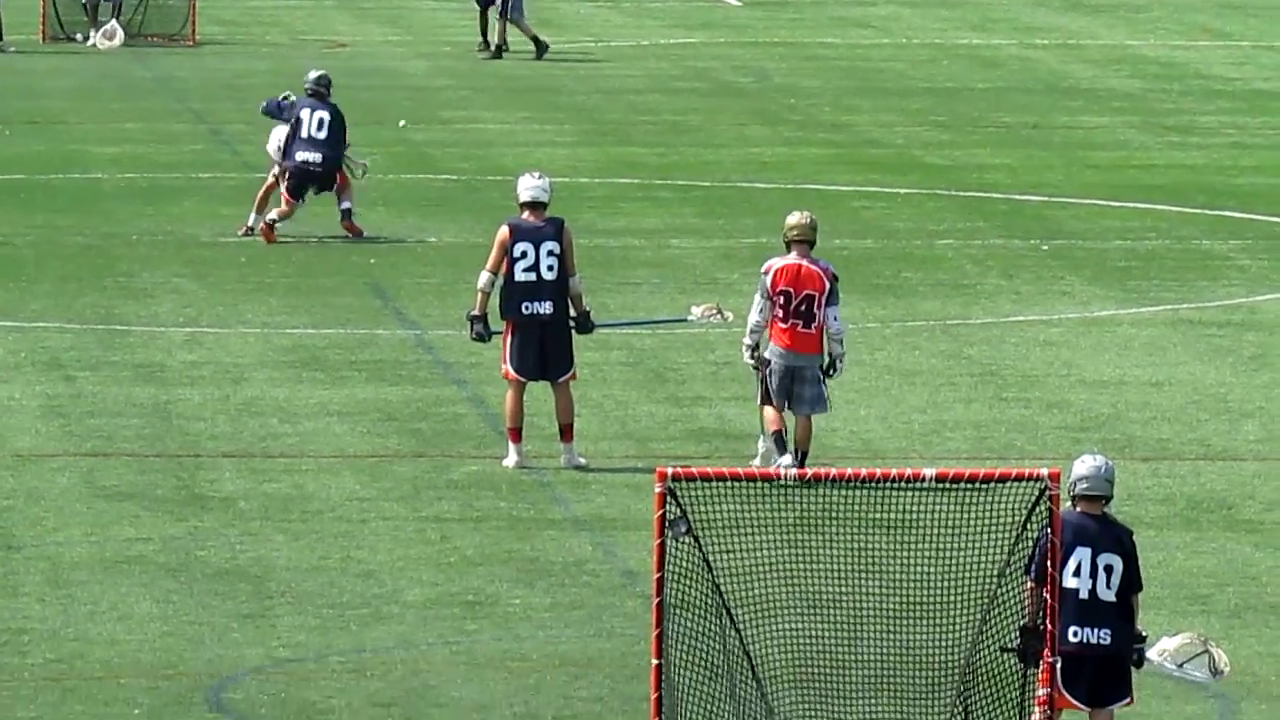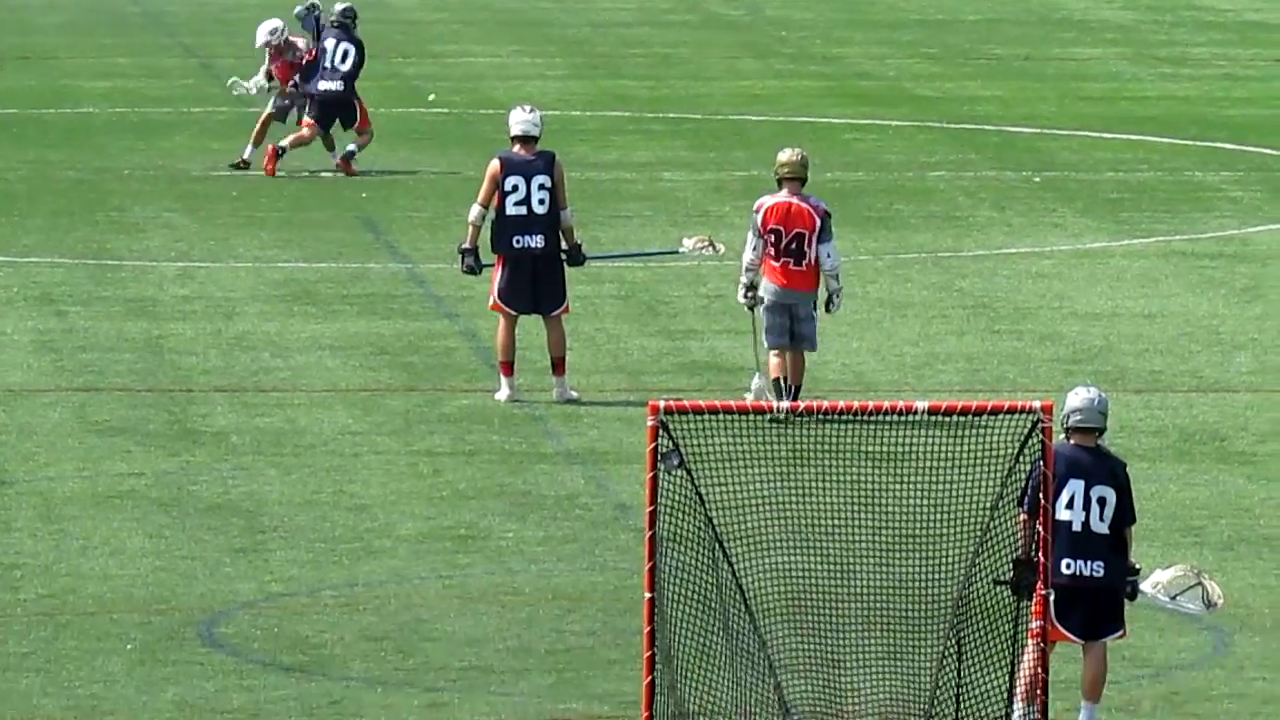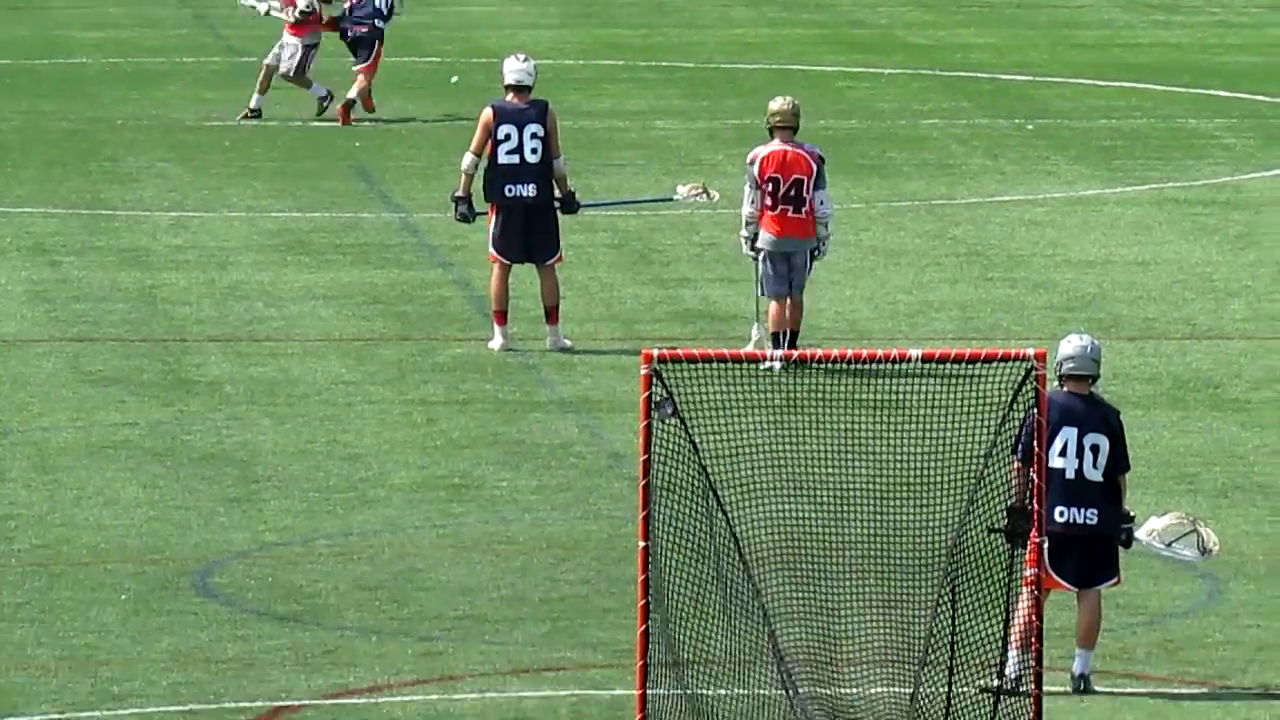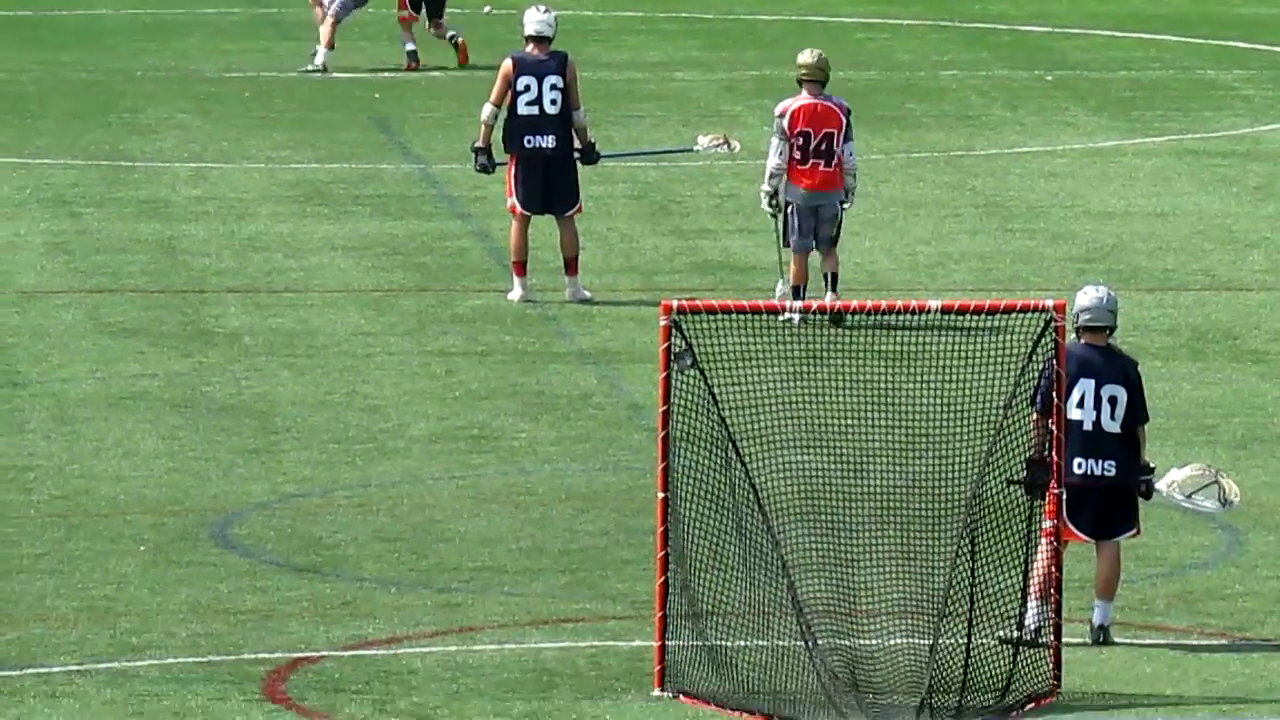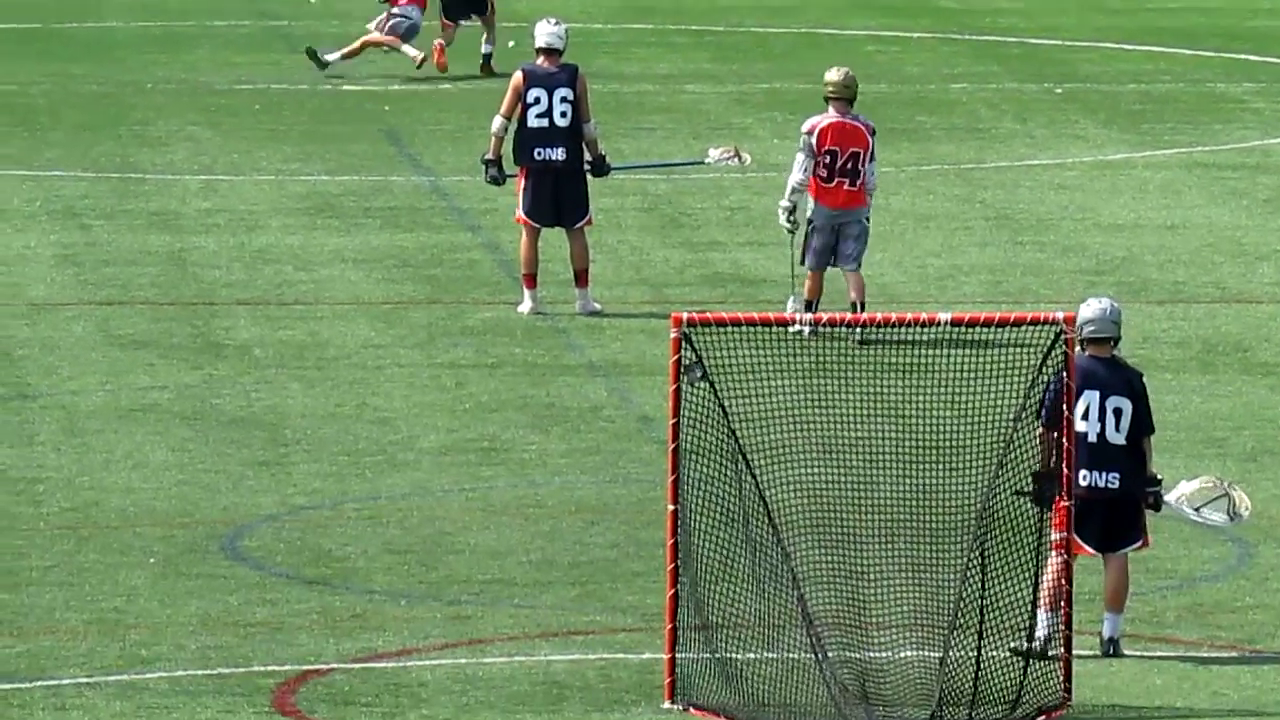
dt=0.2s
person 1, frame 1
left shoulder: (1057, 527)
right shoulder: (1122, 537)
left elbow: (1035, 582)
right elbow: (1133, 592)
left wrist: (1030, 624)
right wrist: (1135, 638)
left hip: (1064, 635)
right hip: (1110, 640)
person 1, frame 2
left shoulder: (1051, 460)
right shoulder: (1115, 469)
left elbow: (1028, 516)
right elbow: (1126, 525)
left wrist: (1024, 558)
right wrist: (1128, 568)
left hip: (1056, 569)
right hip: (1103, 571)
left knee: (1038, 641)
right knee: (1096, 642)
person 1, frame 3
left shoulder: (1044, 407)
right shoulder: (1108, 416)
left elbow: (1022, 464)
right elbow: (1119, 473)
left wrist: (1019, 505)
right wrist: (1121, 514)
left hip: (1051, 517)
right hip: (1096, 519)
left knee: (1032, 591)
right knee: (1089, 593)
left ankle: (1014, 669)
right ankle: (1081, 671)
person 1, frame 4
left shoulder: (1062, 359)
right shoulder: (1126, 367)
left elbow: (1040, 416)
right elbow: (1138, 424)
left wrist: (1037, 457)
right wrist: (1141, 465)
left hip: (1069, 468)
right hip: (1115, 470)
left knee: (1050, 543)
right knee: (1109, 543)
left ankle: (1034, 621)
right ankle: (1101, 623)
person 1, frame 5
left shoulder: (1066, 372)
right shoulder: (1131, 378)
left elbow: (1046, 429)
right elbow: (1144, 435)
left wrist: (1044, 470)
right wrist: (1148, 478)
left hip: (1075, 480)
right hip: (1121, 482)
left knee: (1060, 556)
right knee: (1116, 556)
left ankle: (1043, 632)
right ankle: (1110, 636)
person 2, frame 1
left shoulder: (508, 231)
right shoulder: (561, 231)
left elbow: (488, 276)
right elbow: (572, 279)
left wrist: (478, 315)
right wrist: (582, 313)
left hip: (520, 318)
right hip: (555, 317)
left knee: (516, 384)
right knee: (561, 385)
left ankle: (515, 453)
right ankle: (568, 452)
person 2, frame 2
left shoulder: (499, 164)
right shoulder: (553, 164)
left elbow: (480, 209)
right elbow: (564, 212)
left wrist: (469, 249)
right wrist: (573, 247)
left hip: (511, 252)
right hip: (546, 250)
left knee: (507, 318)
right knee: (553, 318)
left ankle: (507, 386)
right ankle: (560, 386)
person 2, frame 3
left shoulder: (491, 113)
right shoulder: (546, 113)
left elbow: (472, 158)
right elbow: (557, 161)
left wrist: (462, 197)
right wrist: (566, 195)
left hip: (504, 200)
right hip: (539, 199)
left knee: (501, 267)
right knee: (547, 268)
left ankle: (500, 335)
right ankle: (554, 335)
person 2, frame 4
left shoulder: (511, 64)
right shoulder: (565, 65)
left elbow: (492, 109)
right elbow: (576, 112)
left wrist: (482, 148)
right wrist: (587, 146)
left hip: (523, 152)
right hip: (558, 151)
left knee: (521, 219)
right knee: (566, 219)
left ankle: (520, 286)
right ankle: (573, 286)
person 2, frame 5
left shoulder: (522, 76)
right shoulder: (575, 77)
left elbow: (502, 120)
right elbow: (586, 124)
left wrist: (493, 159)
right wrist: (597, 158)
left hip: (533, 163)
right hip: (569, 163)
left knee: (530, 230)
right knee: (576, 231)
left ankle: (530, 299)
right ankle: (583, 298)
person 3, frame 1
left shoulder: (772, 268)
right shoulder: (825, 273)
left elbow: (759, 315)
right elbow: (834, 321)
left wrist: (750, 345)
right wrist: (837, 355)
left hip: (779, 351)
right hip: (811, 356)
left knee: (771, 406)
right knee: (804, 414)
left ankle: (783, 454)
right ankle: (799, 468)
person 3, frame 2
left shoulder: (764, 207)
right shoulder: (817, 210)
left elbow: (752, 253)
right elbow: (828, 257)
left wrist: (746, 285)
right wrist: (834, 290)
left hip: (773, 290)
right hip: (805, 292)
left knee: (776, 350)
right knee: (797, 351)
left ankle: (781, 402)
right ankle: (792, 403)
person 3, frame 3
left shoulder: (758, 156)
right shoulder: (812, 157)
left elbow: (751, 205)
right elbow: (821, 205)
left wrist: (748, 236)
right wrist: (823, 238)
left hip: (772, 239)
right hip: (803, 239)
left knee: (776, 297)
right knee: (796, 295)
right ankle: (791, 350)
person 3, frame 4
left shoulder: (788, 110)
right shoulder: (840, 109)
left elbow: (778, 157)
right elbow: (849, 155)
left wrist: (769, 190)
right wrist: (850, 188)
left hip: (800, 191)
right hip: (832, 192)
left knee: (799, 251)
right knee: (828, 247)
right ankle: (832, 293)
person 3, frame 5
left shoulder: (815, 127)
right shoulder: (866, 129)
left elbow: (800, 174)
right elbow: (870, 175)
left wrist: (788, 206)
right wrist: (866, 205)
left hip: (823, 209)
right hip: (855, 211)
left knee: (815, 267)
right knee: (852, 268)
